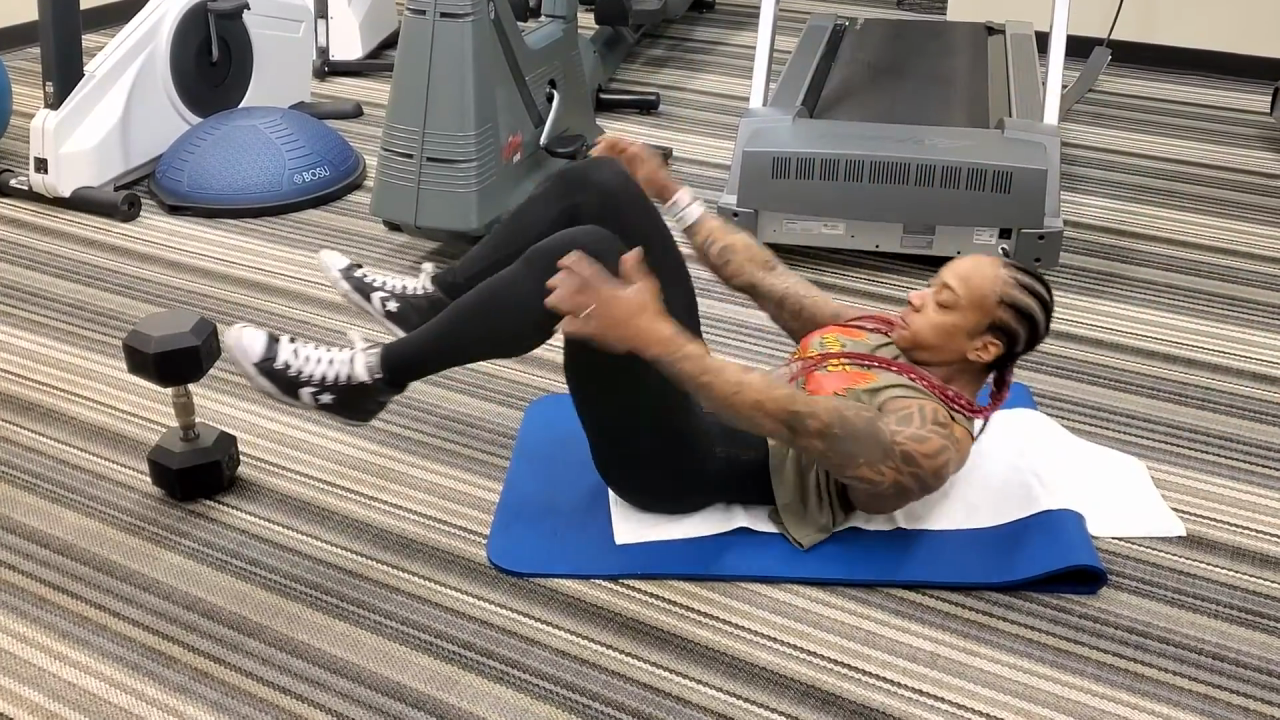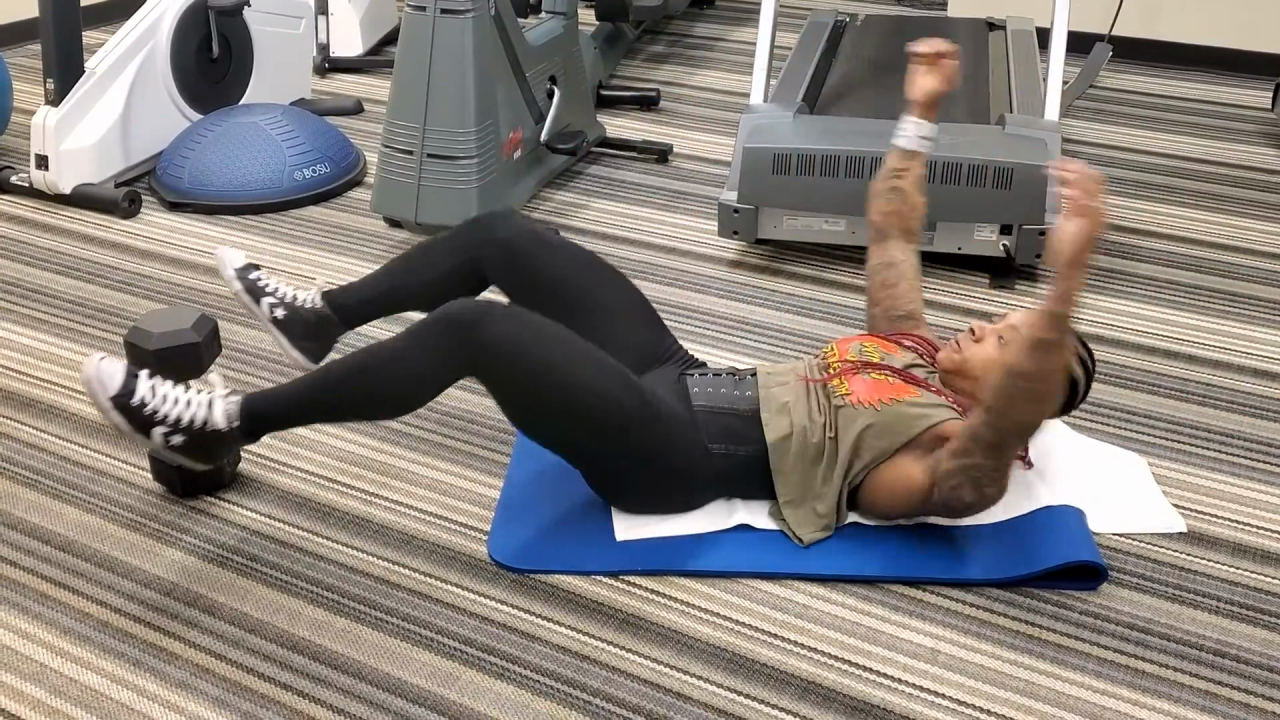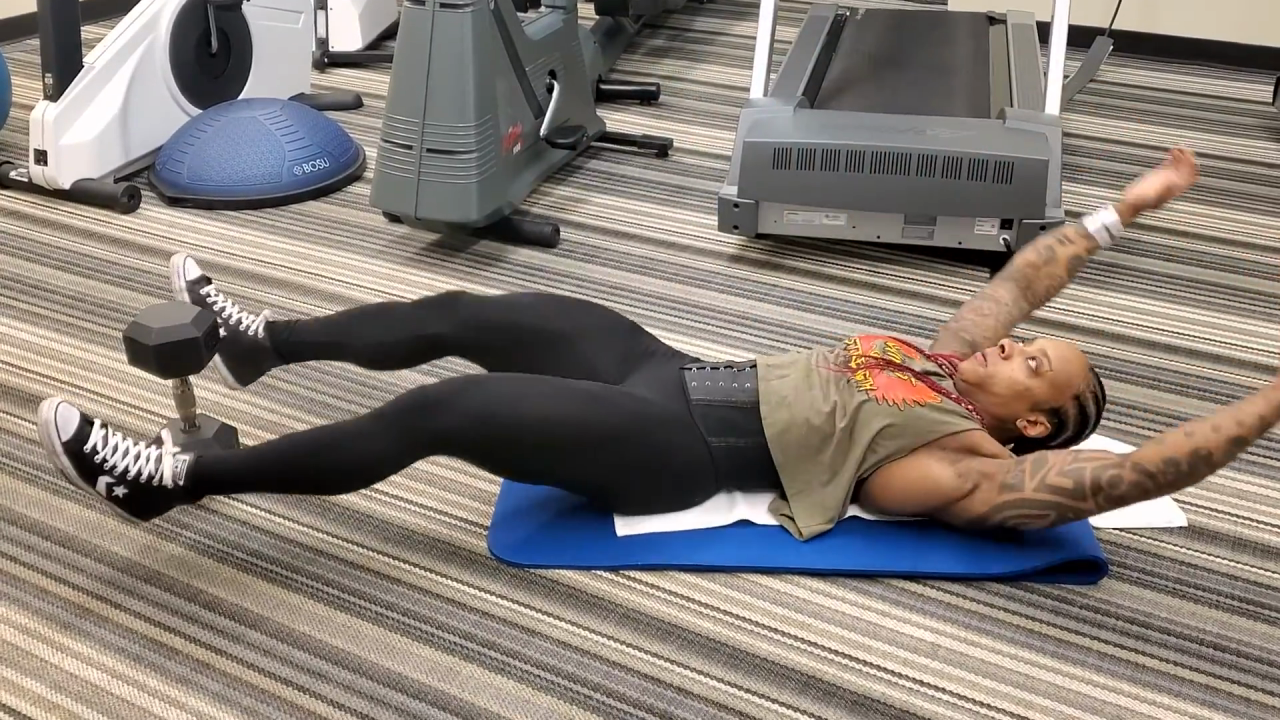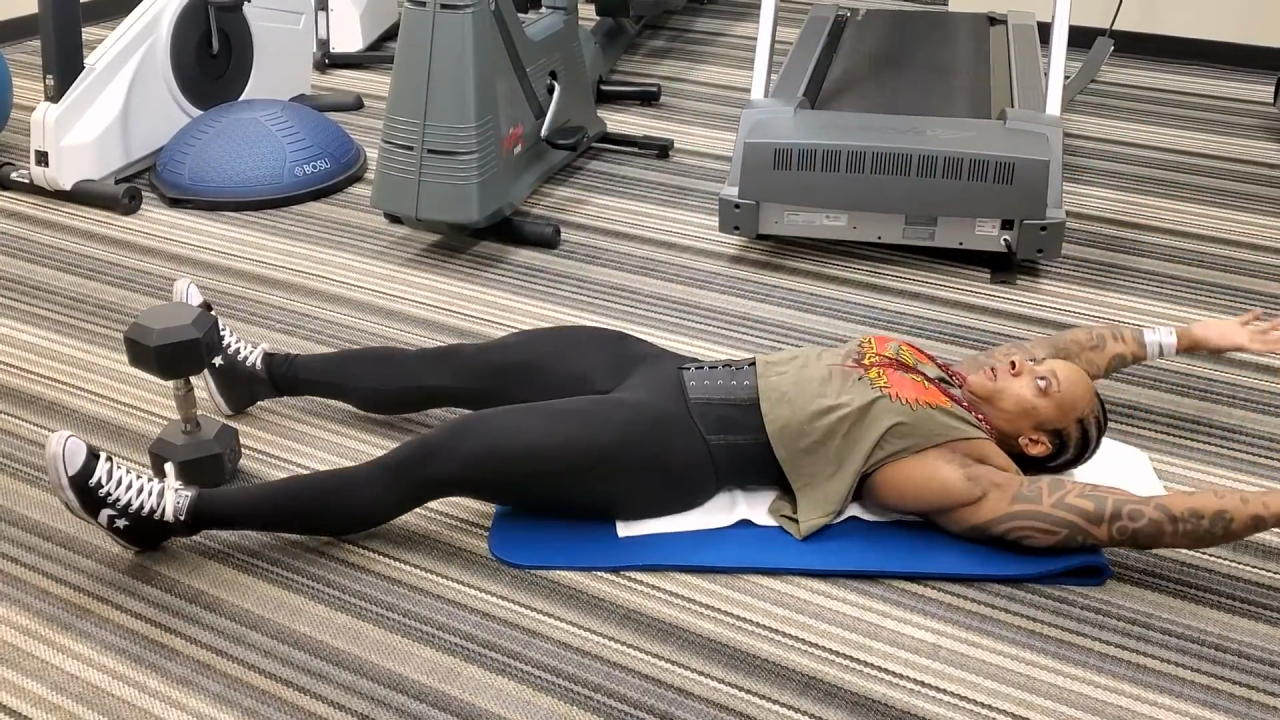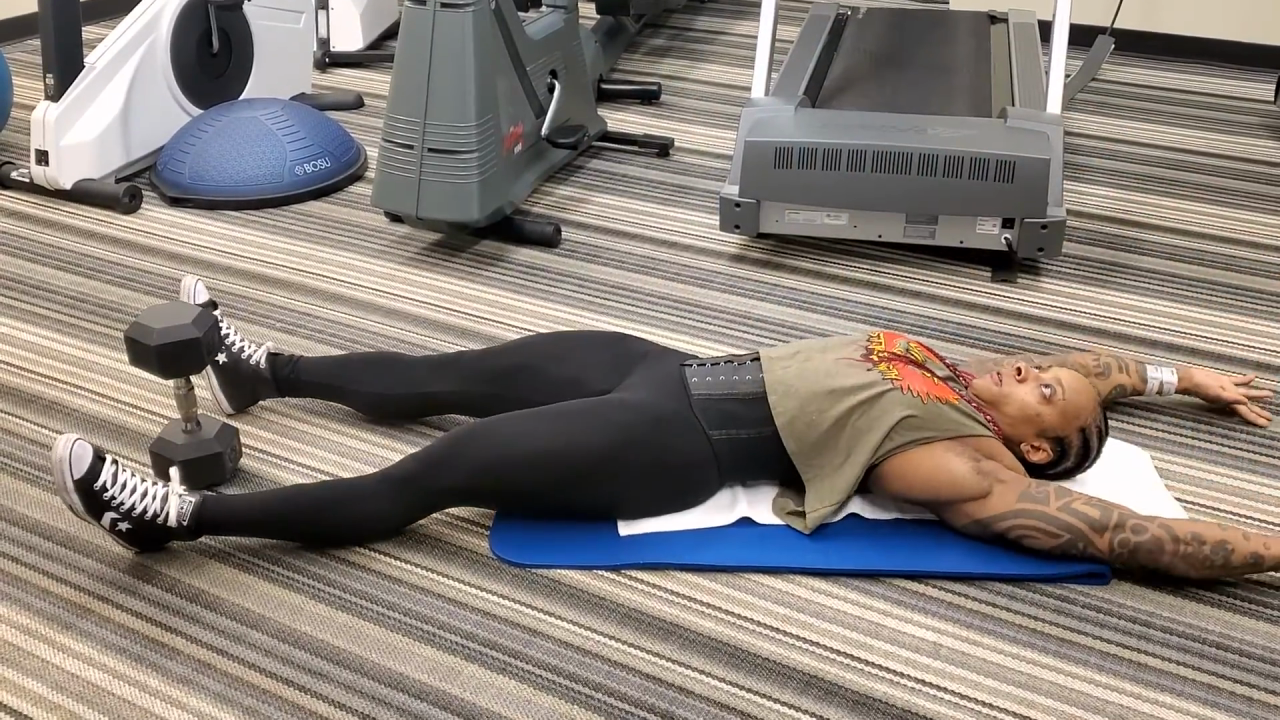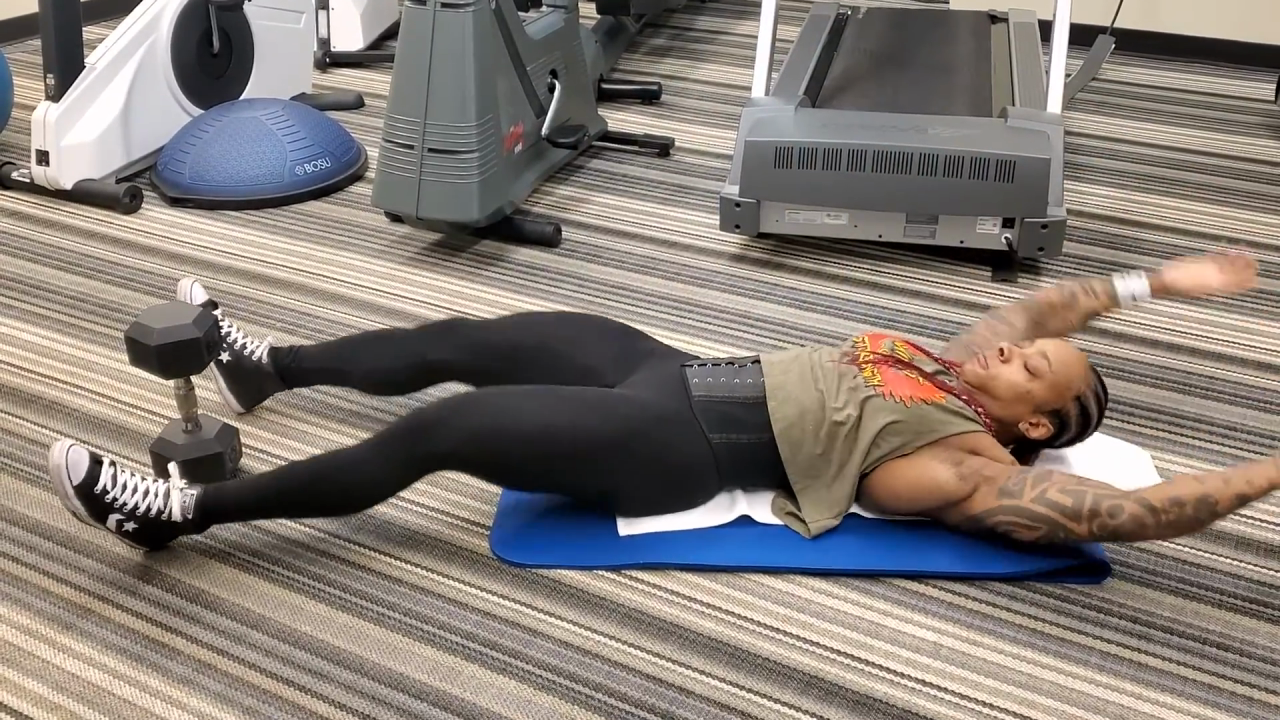
dt=0.3s
person 1, frame 1
left shoulder: (929, 442)
right shoulder: (895, 330)
left elbow: (786, 422)
right elbow: (764, 277)
left wrist: (651, 337)
right wrist: (668, 192)
left hip: (685, 464)
right hip: (703, 405)
left knee: (583, 252)
right knee: (603, 183)
left ankle: (376, 375)
right ankle: (429, 299)
person 1, frame 2
left shoulder: (963, 470)
right shoulder: (918, 347)
left elbow: (1005, 418)
right elbow: (891, 236)
left wrist: (1066, 273)
right wrist: (919, 115)
left hip: (670, 456)
right hip: (676, 380)
left knee: (471, 328)
right knee: (497, 238)
left ankle: (225, 424)
right ankle: (322, 317)
person 1, frame 3
left shoulder: (978, 474)
right shoulder: (948, 367)
left elbow: (1118, 474)
right elbow: (1021, 281)
left wrist: (1266, 411)
right wrist: (1120, 211)
left hip: (669, 449)
right hip: (674, 372)
left knee: (428, 415)
right knee: (453, 317)
left ankle: (168, 480)
right ankle: (255, 341)
person 1, frame 4
left shoulder: (978, 476)
right shoulder: (965, 383)
left elbow: (1129, 514)
right elbow: (1067, 334)
left hip: (674, 451)
right hip: (677, 372)
left knee: (430, 461)
right knee: (454, 371)
left ankle: (174, 511)
right ankle: (255, 369)
person 1, frame 5
left shoulder: (984, 472)
right shoulder: (964, 383)
left elbow: (1123, 532)
right elbow: (1076, 356)
left hip: (677, 446)
right hip: (675, 370)
left knee: (431, 477)
right knee: (450, 375)
left ankle: (176, 515)
right ankle: (257, 367)
person 1, frame 6
left shoulder: (978, 465)
right shoulder: (962, 368)
left elbow: (1119, 510)
right elbow: (1044, 301)
right wrist: (1156, 283)
left hip: (672, 448)
right hip: (677, 369)
left knee: (438, 431)
right knee: (461, 343)
left ankle: (181, 508)
right ankle: (266, 363)
